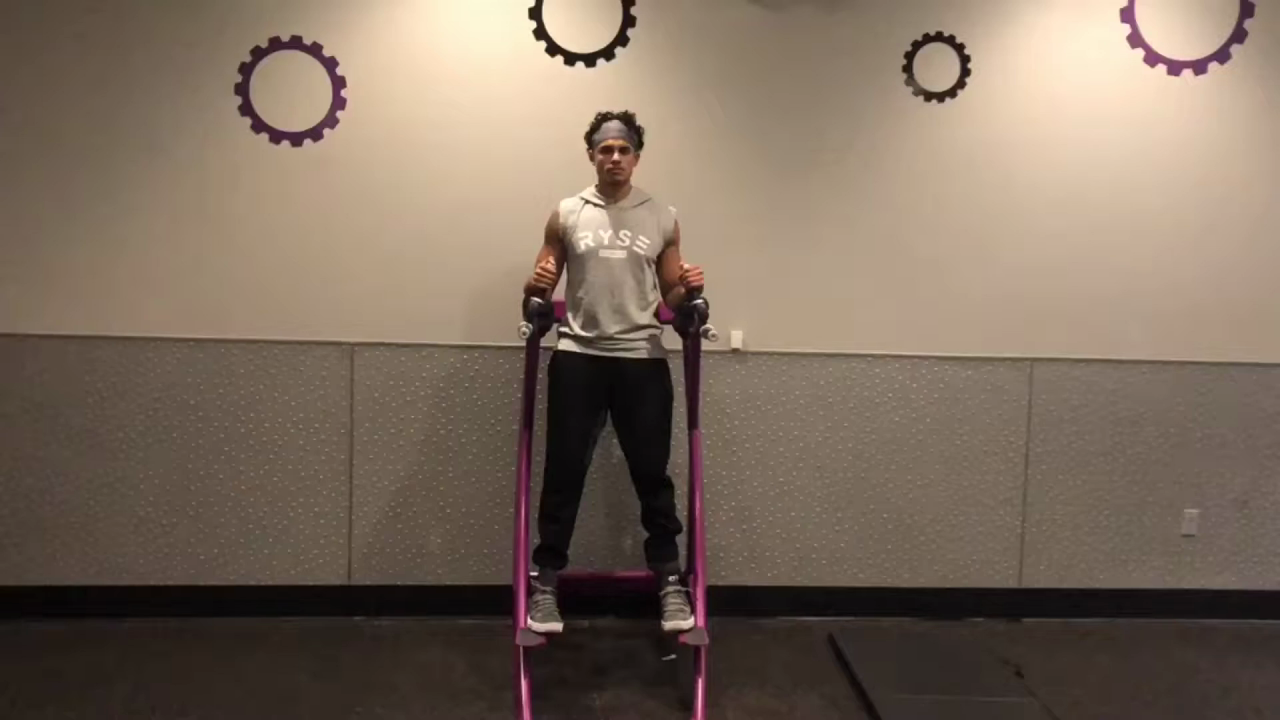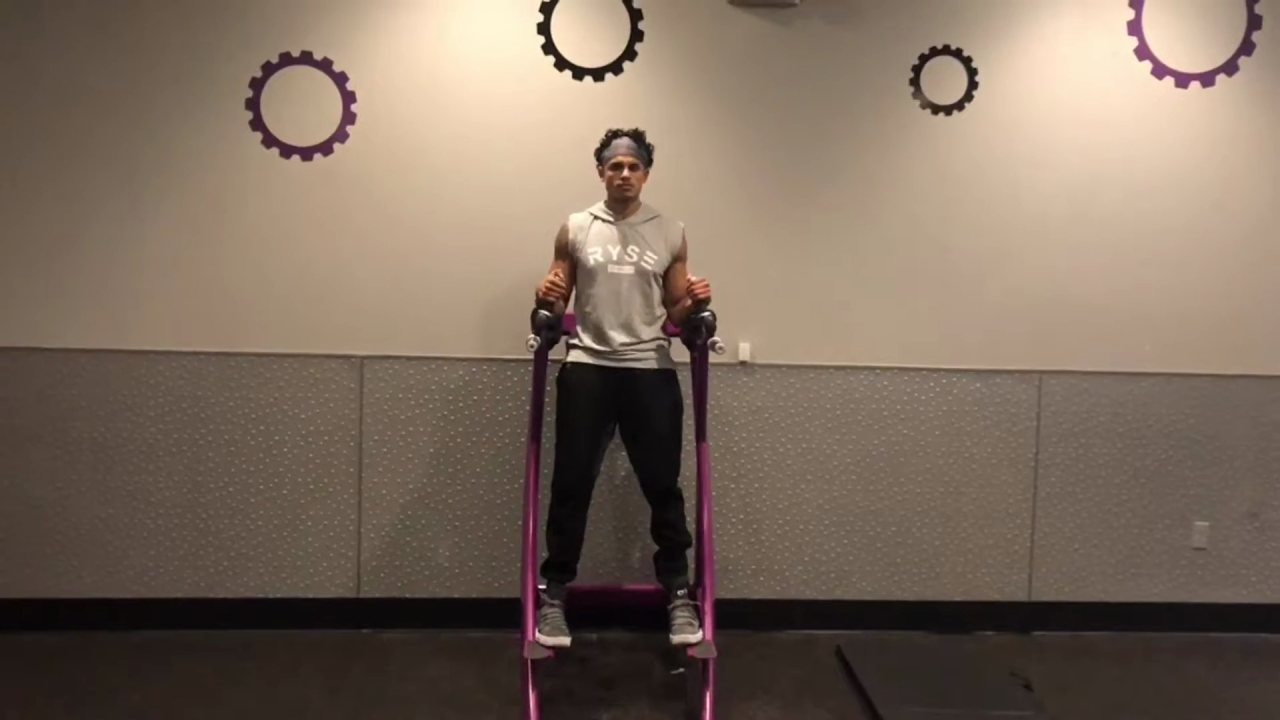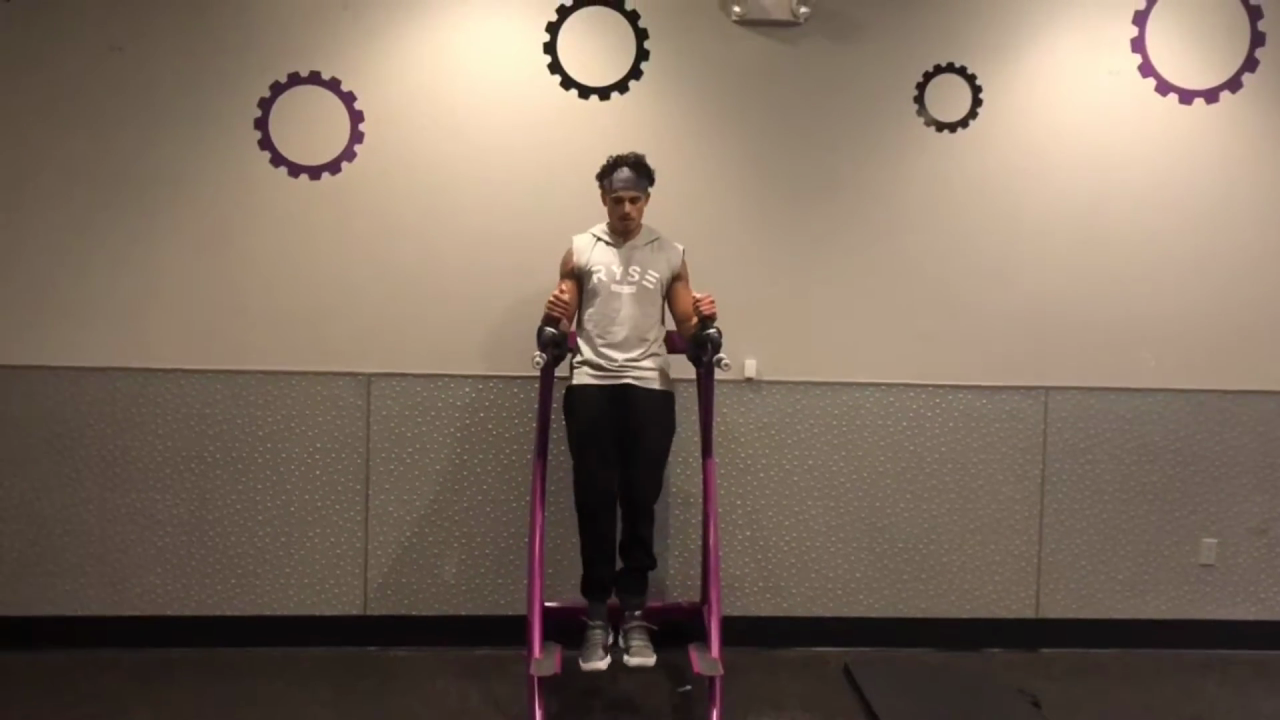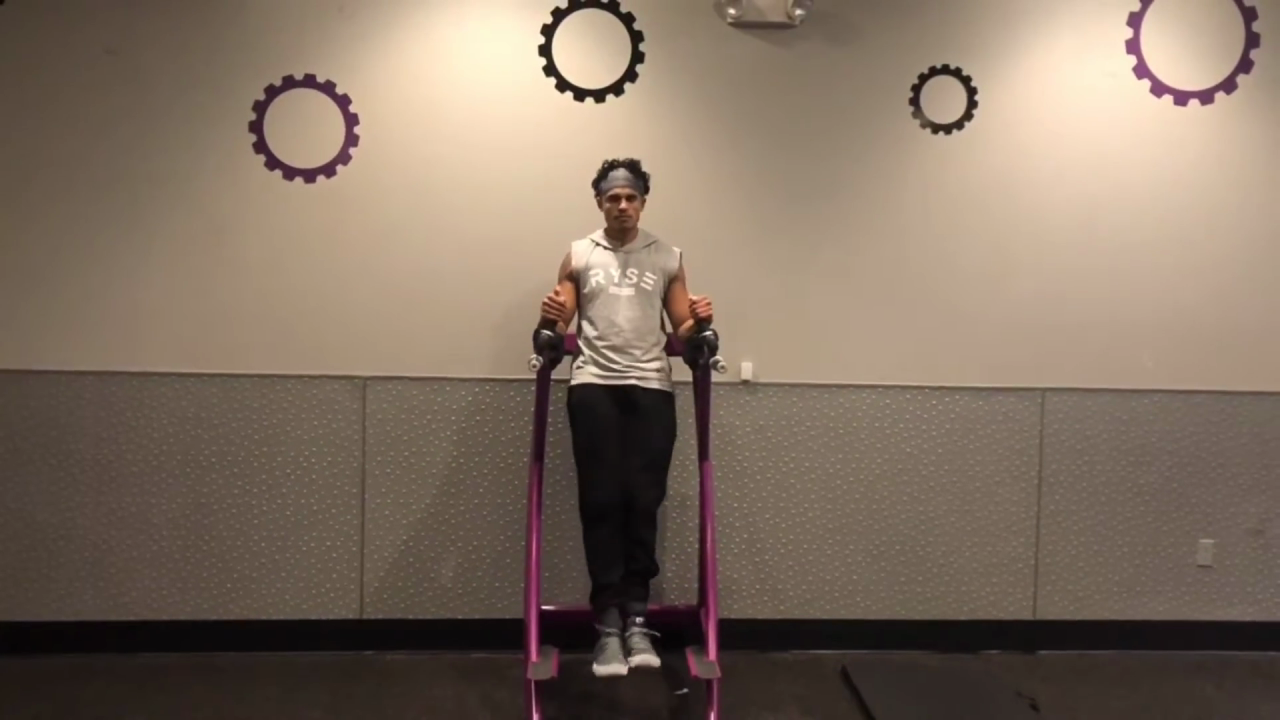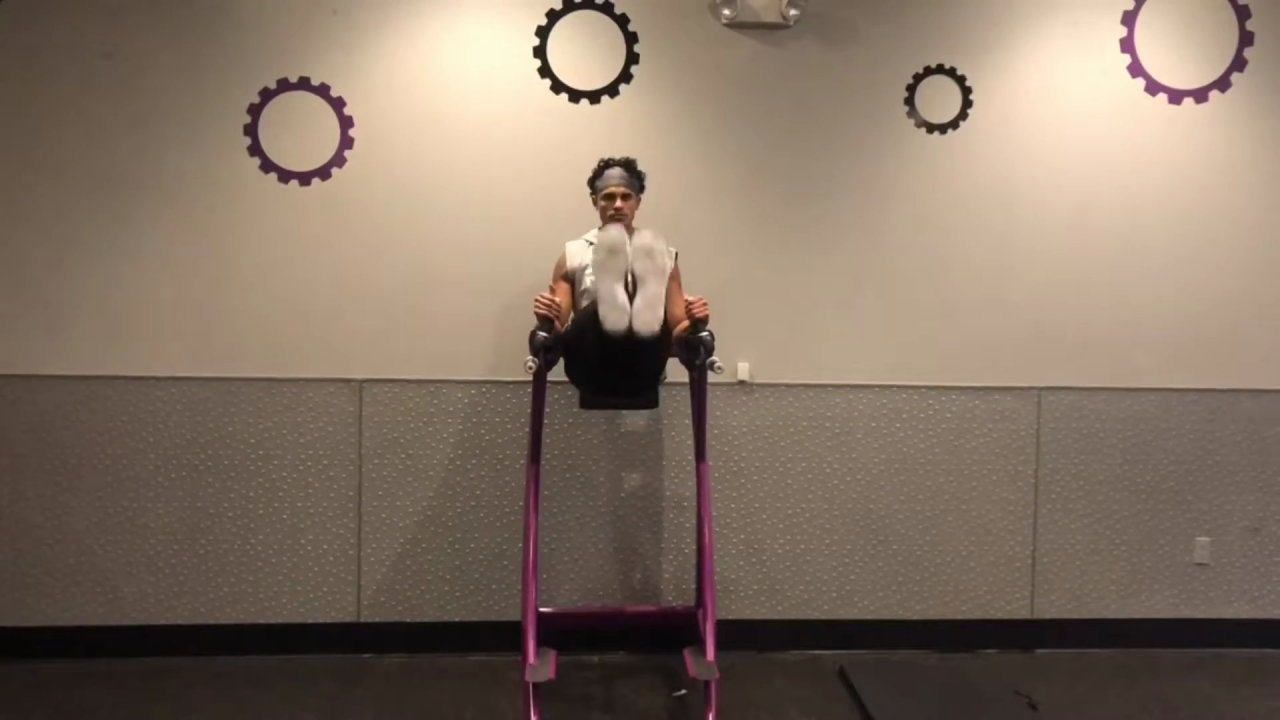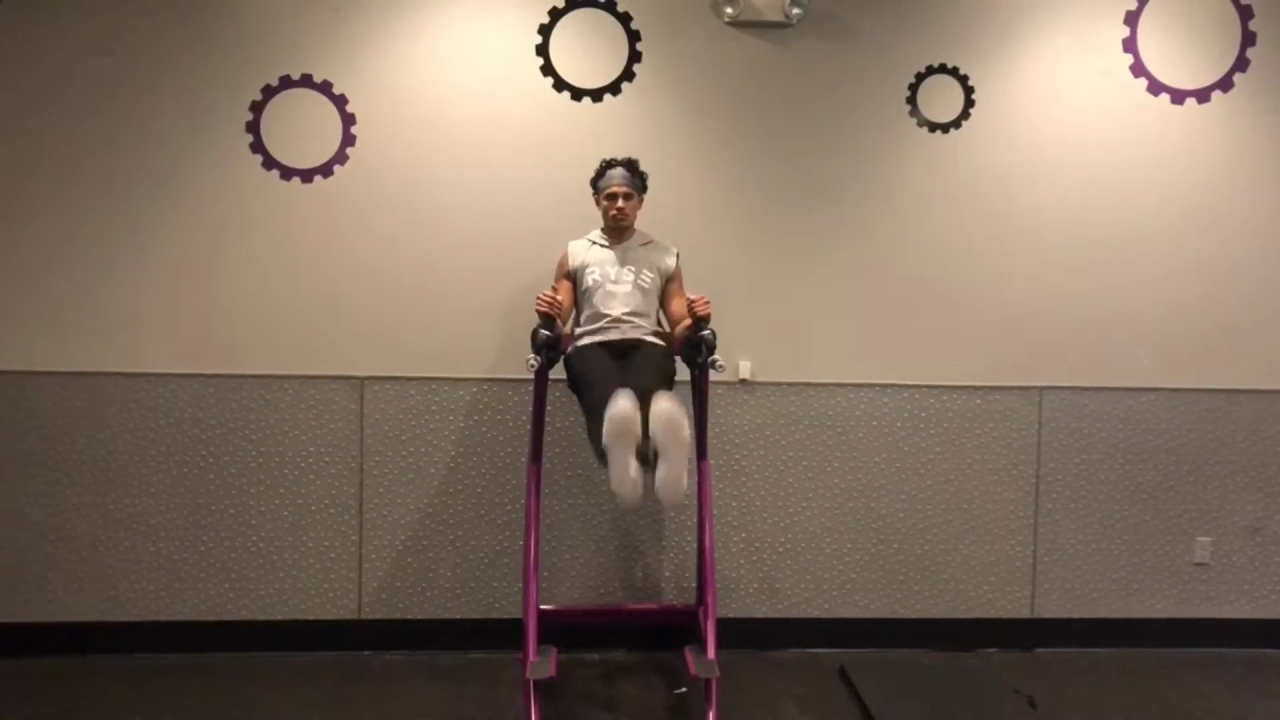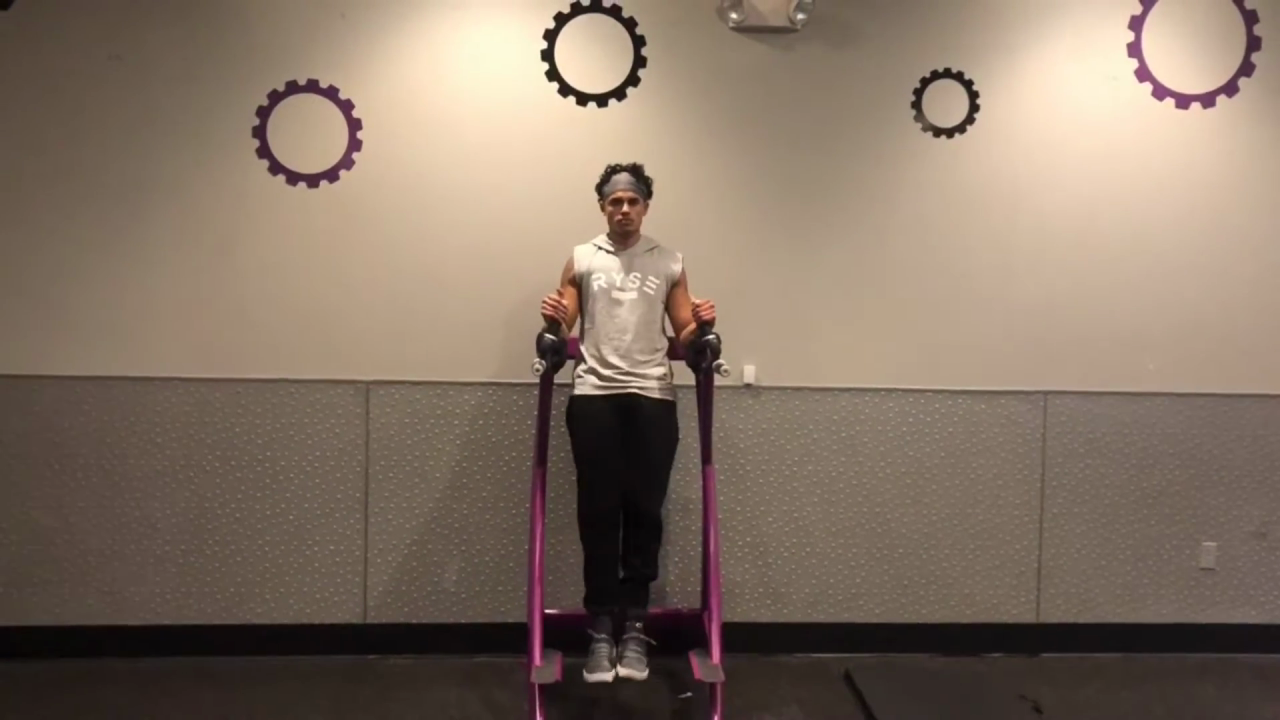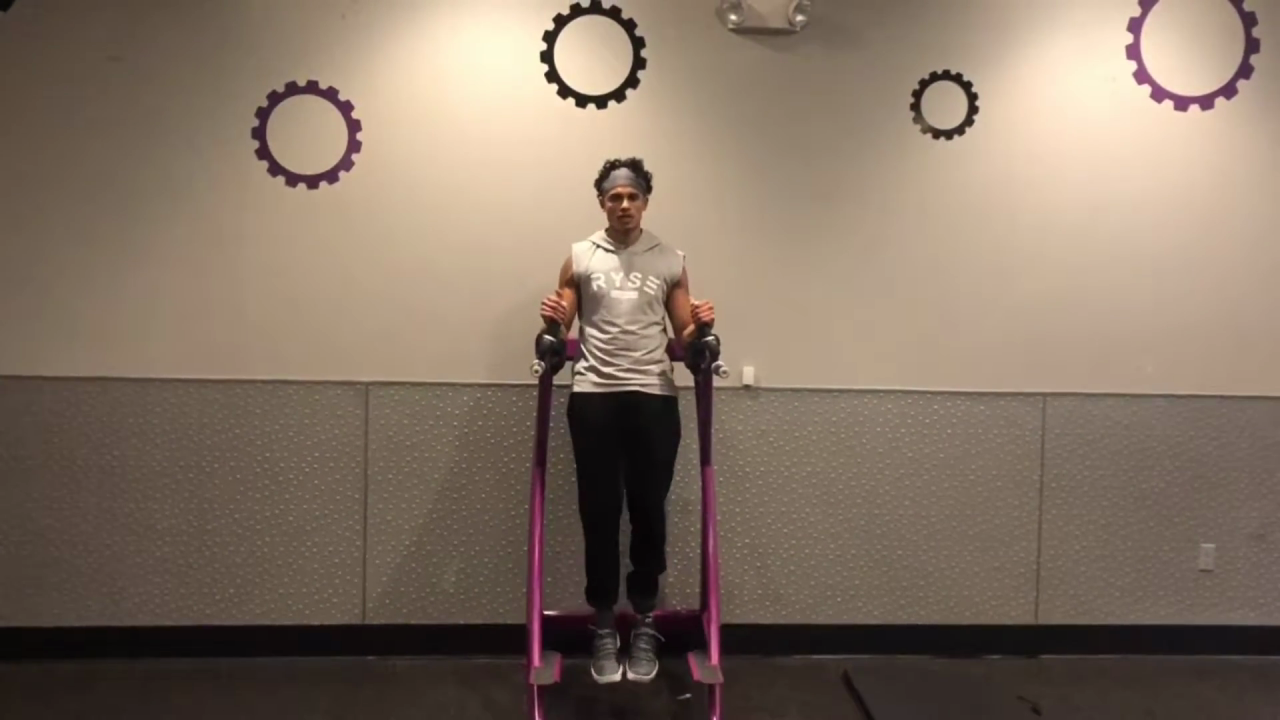
dt=0.7s
person 1, frame 1
left shoulder: (662, 218)
right shoulder: (566, 215)
left elbow: (671, 297)
right elbow: (543, 284)
left wrist: (689, 287)
right wrist: (535, 287)
left hip: (642, 359)
right hip: (578, 357)
left knee: (652, 473)
right knee: (564, 472)
left ankle: (669, 581)
right ankle: (546, 582)
person 1, frame 2
left shoulder: (671, 233)
right shoulder: (575, 229)
left elbow: (675, 310)
right elbow: (557, 300)
left wrist: (696, 301)
right wrist: (545, 295)
left hip: (650, 370)
right hip: (587, 367)
left knee: (662, 485)
right knee: (571, 483)
left ankle: (679, 594)
right ankle: (553, 595)
person 1, frame 3
left shoulder: (670, 254)
right shoulder: (580, 250)
left elbow: (685, 329)
right elbow: (561, 326)
left wrist: (703, 318)
right wrist: (552, 317)
left hip: (649, 387)
right hip: (591, 386)
left knee: (639, 502)
right knee: (595, 503)
left ankle: (634, 614)
right ankle: (597, 616)
person 1, frame 4
left shoulder: (668, 257)
right shoulder: (578, 255)
left elbow: (682, 332)
right elbow: (558, 328)
left wrist: (699, 322)
right wrist: (551, 319)
left hip: (650, 386)
right hip: (593, 384)
left knee: (642, 501)
right knee: (601, 501)
left ankle: (635, 617)
right ankle: (609, 621)
person 1, frame 5
left shoulder: (664, 256)
right shoulder: (572, 254)
left elbow: (678, 329)
right elbow: (556, 329)
left wrist: (694, 321)
right wrist: (548, 320)
left hip: (641, 371)
right hip: (592, 370)
left knee: (655, 328)
left ankle: (647, 307)
right ankle: (611, 304)
person 1, frame 6
left shoulder: (664, 256)
right shoulder: (575, 253)
left elbow: (681, 332)
right elbow: (558, 329)
left wrist: (695, 321)
right wrist: (549, 320)
left hip: (647, 347)
right hip: (591, 347)
left knee: (651, 395)
right knee: (605, 399)
left ankle: (664, 452)
right ankle: (620, 454)
person 1, frame 7
left shoulder: (669, 263)
right shoulder: (581, 260)
left elbow: (683, 338)
right elbow: (563, 335)
left wrist: (702, 324)
right wrist: (552, 322)
left hip: (652, 395)
right hip: (594, 394)
left knee: (643, 512)
right knee: (598, 512)
left ankle: (633, 625)
right ankle: (600, 628)
person 1, frame 8
left shoulder: (670, 260)
right shoulder: (579, 258)
left elbow: (683, 337)
right elbow: (562, 331)
left wrist: (701, 326)
right wrist: (552, 323)
left hip: (653, 395)
right hip: (594, 394)
left knee: (648, 510)
right knee: (599, 511)
left ankle: (644, 621)
right ankle: (604, 624)
